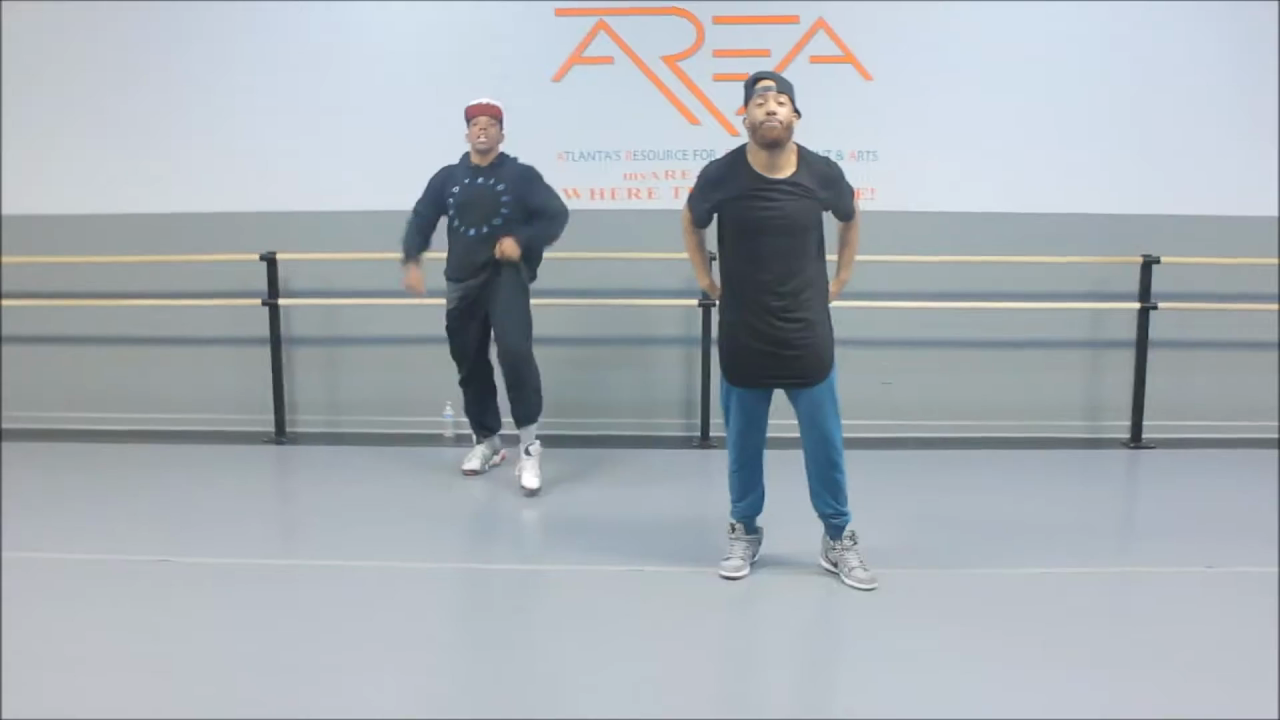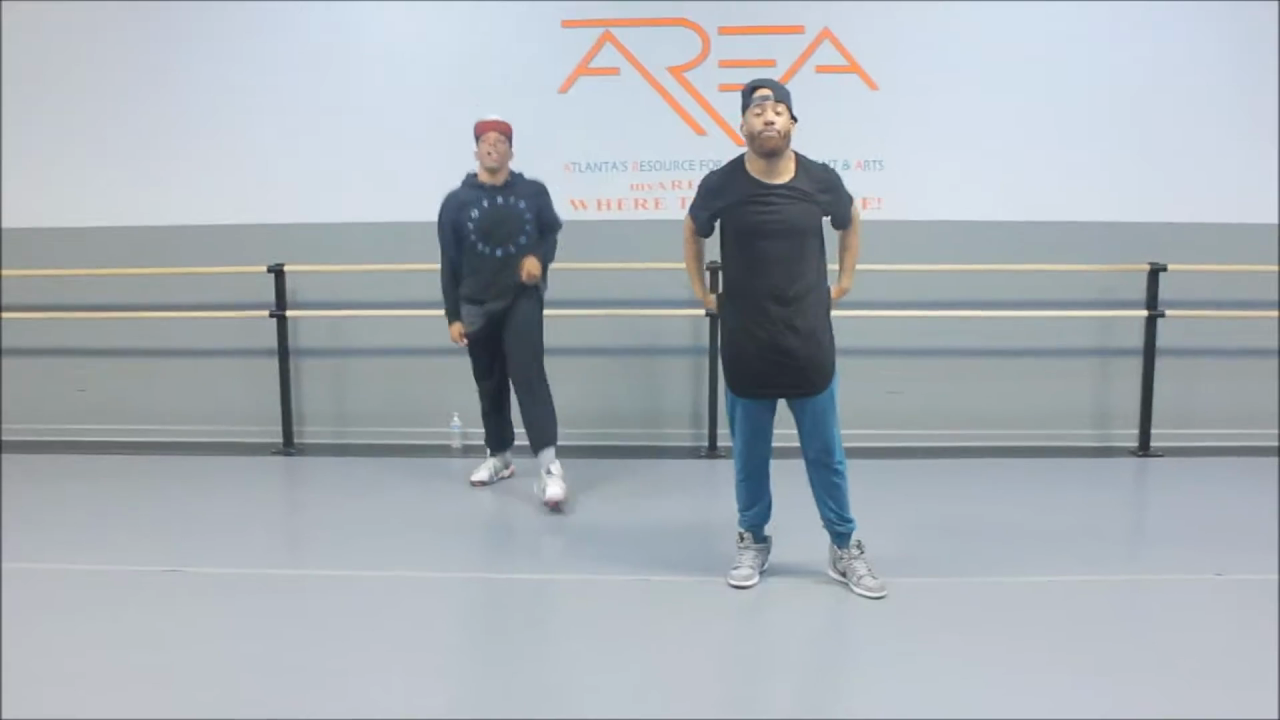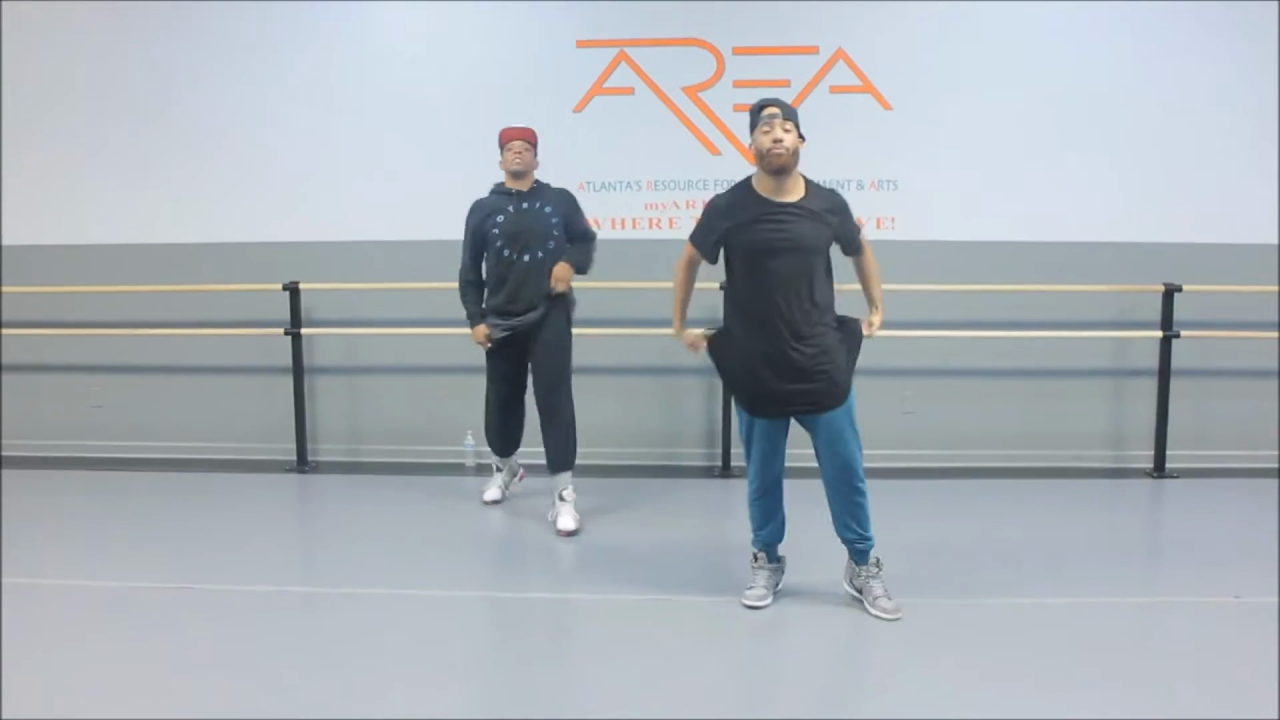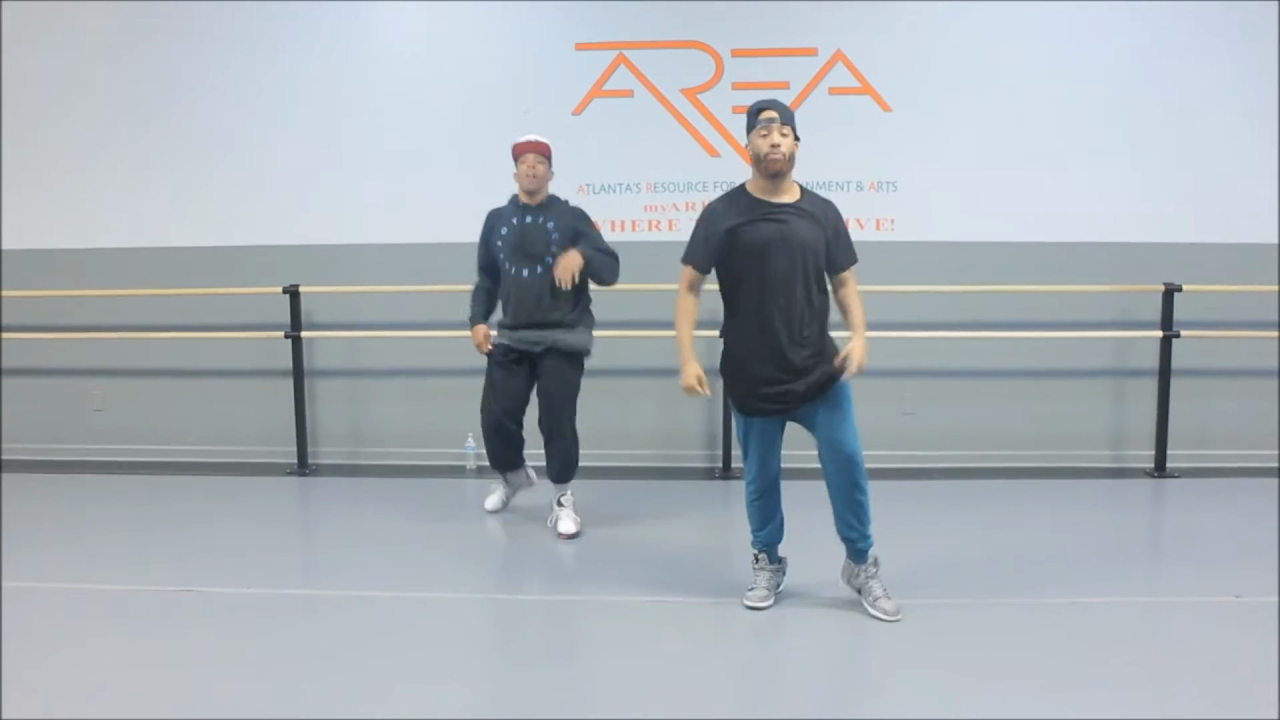
dt=0.2s
person 1, frame 1
left shoulder: (823, 173)
right shoulder: (720, 175)
left elbow: (849, 216)
right elbow: (691, 221)
left wrist: (842, 276)
right wrist: (705, 278)
left hip: (806, 333)
right hip: (743, 335)
left knee: (825, 442)
right knee: (743, 442)
left ankle: (838, 540)
right ankle: (744, 532)
person 1, frame 2
left shoulder: (821, 180)
right shoulder: (720, 184)
left elbow: (850, 221)
right elbow: (693, 230)
left wrist: (844, 280)
right wrist: (701, 291)
left hip: (809, 343)
right hip: (746, 346)
left knee: (825, 451)
right knee: (749, 452)
left ankle: (845, 549)
right ankle: (752, 542)
person 1, frame 3
left shoulder: (828, 204)
right shoulder: (727, 207)
left elbow: (859, 248)
right elbow: (691, 259)
left wrist: (876, 307)
right wrist: (681, 326)
left hip: (822, 363)
right hip: (754, 367)
left knee: (845, 468)
right knee: (763, 472)
left ankle: (863, 566)
right ankle: (766, 562)
person 1, frame 4
left shoulder: (822, 212)
right shoulder: (723, 213)
left elbow: (844, 282)
right elbow: (689, 287)
left wrist: (859, 336)
right wrist: (686, 356)
left hip: (817, 365)
right hip: (751, 372)
left knee: (846, 460)
right knee: (761, 474)
left ankle: (861, 565)
right ankle: (768, 563)
person 2, frame 1
left shoulder: (521, 175)
right shoulder: (447, 177)
left elbow: (556, 215)
right elbow: (421, 218)
left wrist: (523, 241)
right wrist: (411, 261)
left hip: (506, 278)
right hip: (463, 285)
left knee: (515, 352)
right knee: (471, 367)
left ankle: (529, 447)
right ankle: (487, 441)
person 2, frame 2
left shoulder: (533, 192)
right shoulder: (457, 202)
left elbow: (552, 231)
right elbow: (450, 265)
left wrist: (540, 258)
right wrist: (454, 317)
left hip: (522, 300)
right hip: (478, 307)
left knee: (528, 377)
right knee: (491, 386)
left ankle: (549, 468)
right ankle: (499, 457)
person 2, frame 3
left shoulder: (561, 201)
right shoulder: (483, 209)
left elbow: (586, 242)
right elbow: (470, 270)
left wrist: (571, 263)
right wrist: (476, 319)
left hip: (551, 316)
right hip: (503, 320)
left knee: (554, 399)
right knee: (503, 399)
left ankle: (564, 493)
right ankle: (505, 466)
person 2, frame 4
left shoulder: (571, 217)
right shoulder: (497, 220)
left elbow: (609, 269)
right elbow: (486, 279)
left wrist: (582, 255)
right wrist: (478, 321)
left hip: (562, 337)
right hip: (512, 337)
left knee: (557, 419)
right knee: (496, 415)
left ankle: (563, 499)
right ankle: (512, 476)
